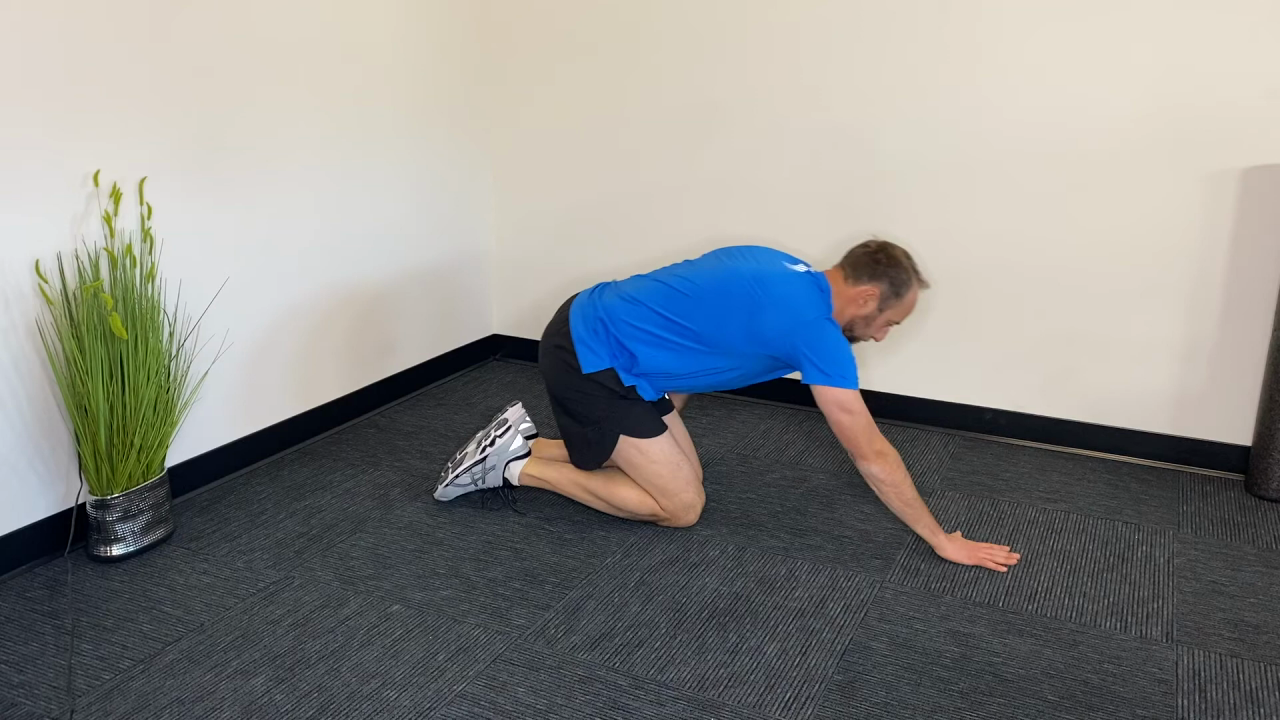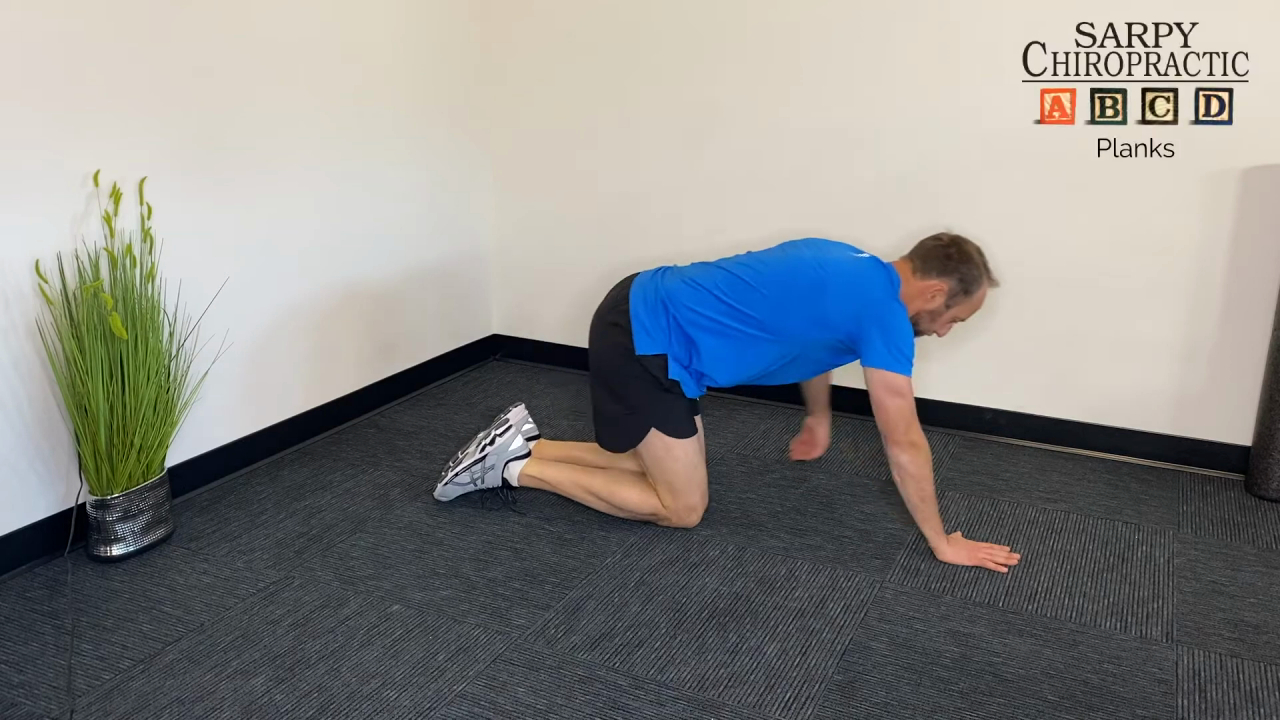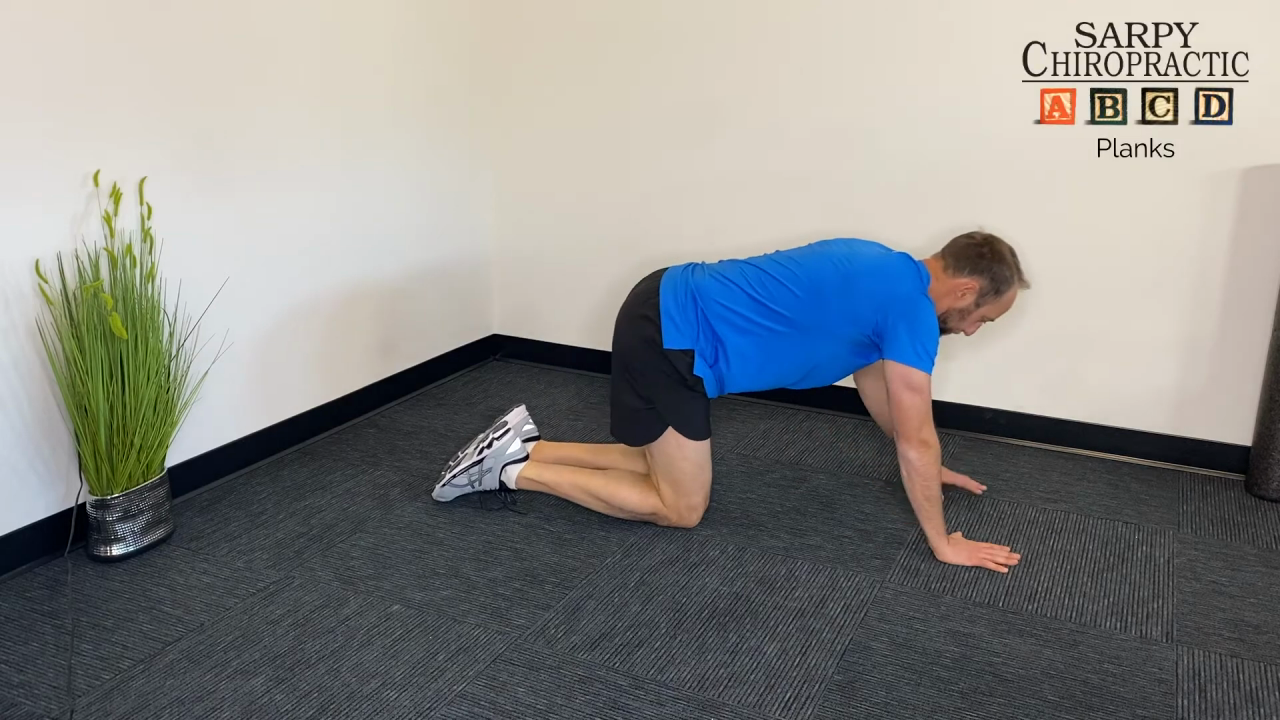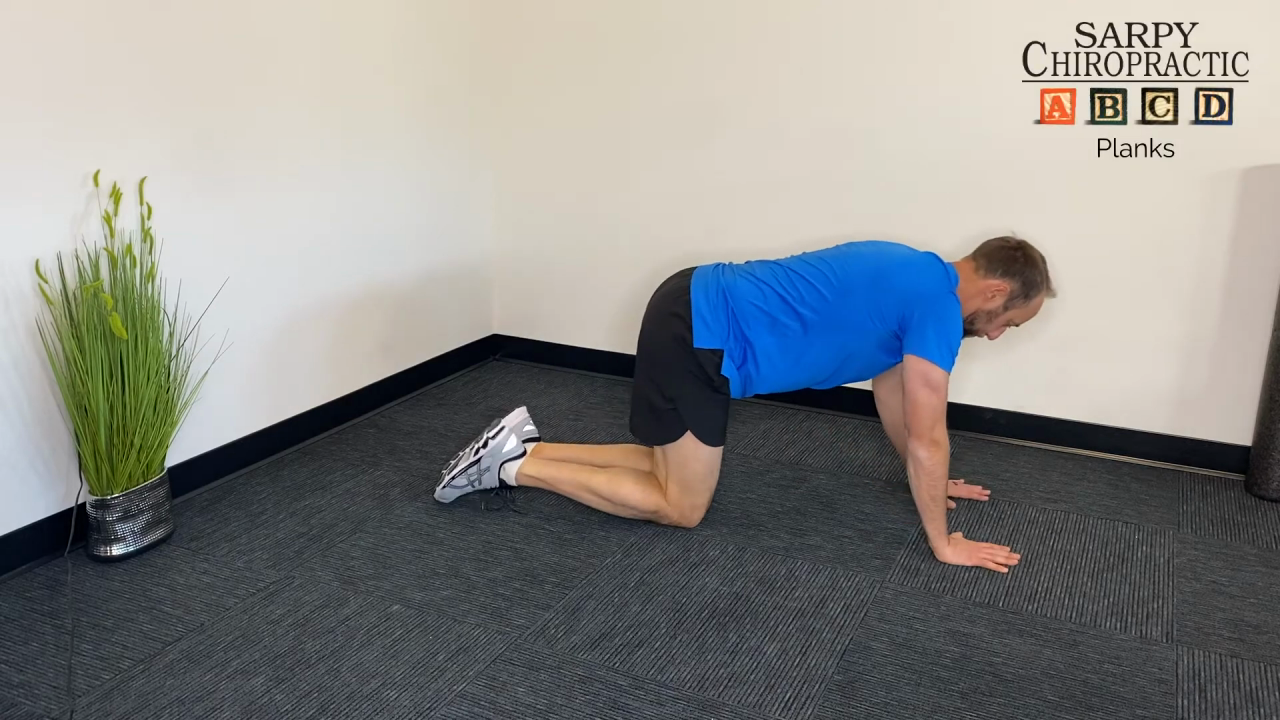
dt=0.4s
person 1, frame 1
left shoulder: (784, 273)
right shoulder: (809, 322)
right elbow: (871, 454)
left wrist: (662, 430)
right wrist: (941, 540)
left hip: (599, 336)
right hip: (589, 357)
left knee: (673, 473)
right knee: (681, 506)
left ankle: (525, 442)
right ankle: (516, 466)
person 1, frame 2
left shoulder: (856, 269)
right shoulder: (882, 309)
right elbow: (904, 445)
left wrist: (818, 415)
right wrist: (942, 543)
left hip: (645, 314)
right hip: (642, 340)
left knee: (669, 468)
right knee: (682, 508)
left ankle: (525, 443)
right ankle: (516, 466)
person 1, frame 3
left shoulder: (885, 277)
right shoulder: (910, 307)
left elbow: (873, 379)
right elbow: (916, 439)
left wrist: (924, 467)
right wrist: (943, 542)
left hip: (669, 311)
right hip: (669, 336)
left knee: (671, 469)
right knee: (681, 508)
left ankle: (527, 445)
right ankle: (515, 470)
person 1, frame 4
left shoulder: (911, 281)
right shoulder: (937, 305)
left elbow: (889, 386)
right elbow: (928, 438)
left wrist: (924, 479)
right wrist: (943, 541)
left hip: (695, 313)
right hip: (698, 334)
left knee: (676, 469)
right knee: (681, 506)
left ankle: (527, 444)
right ankle: (514, 464)
